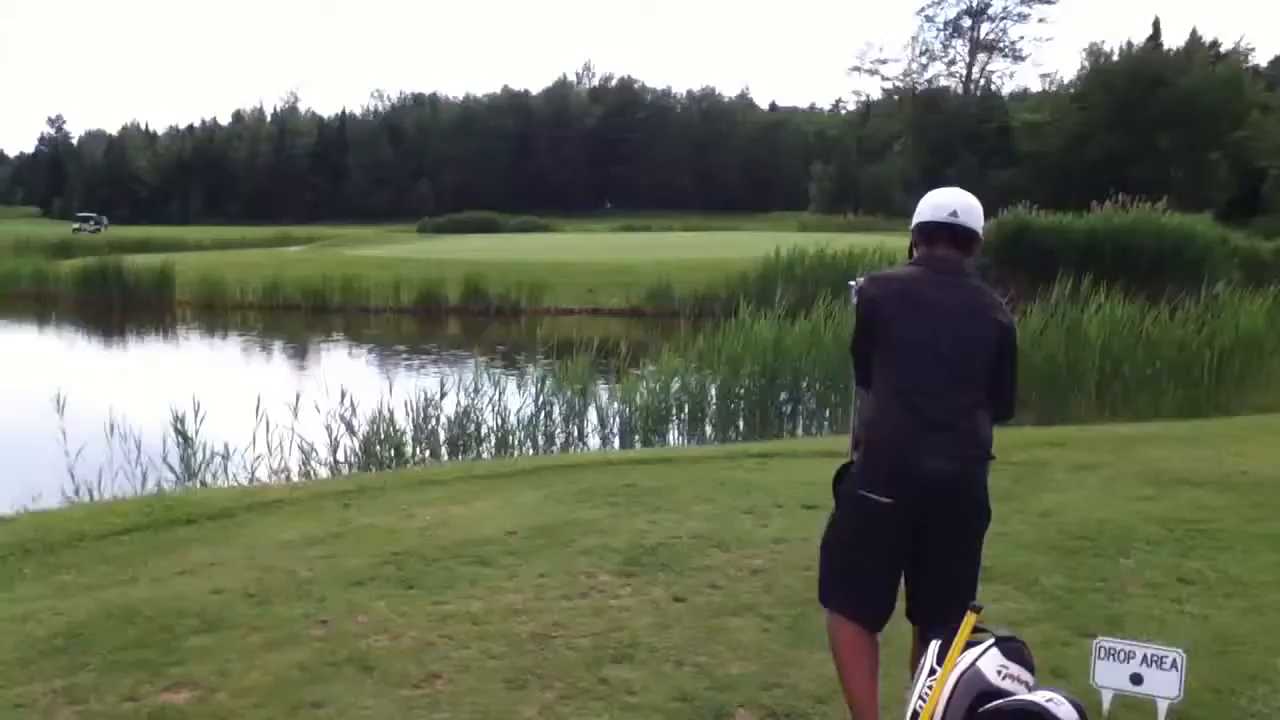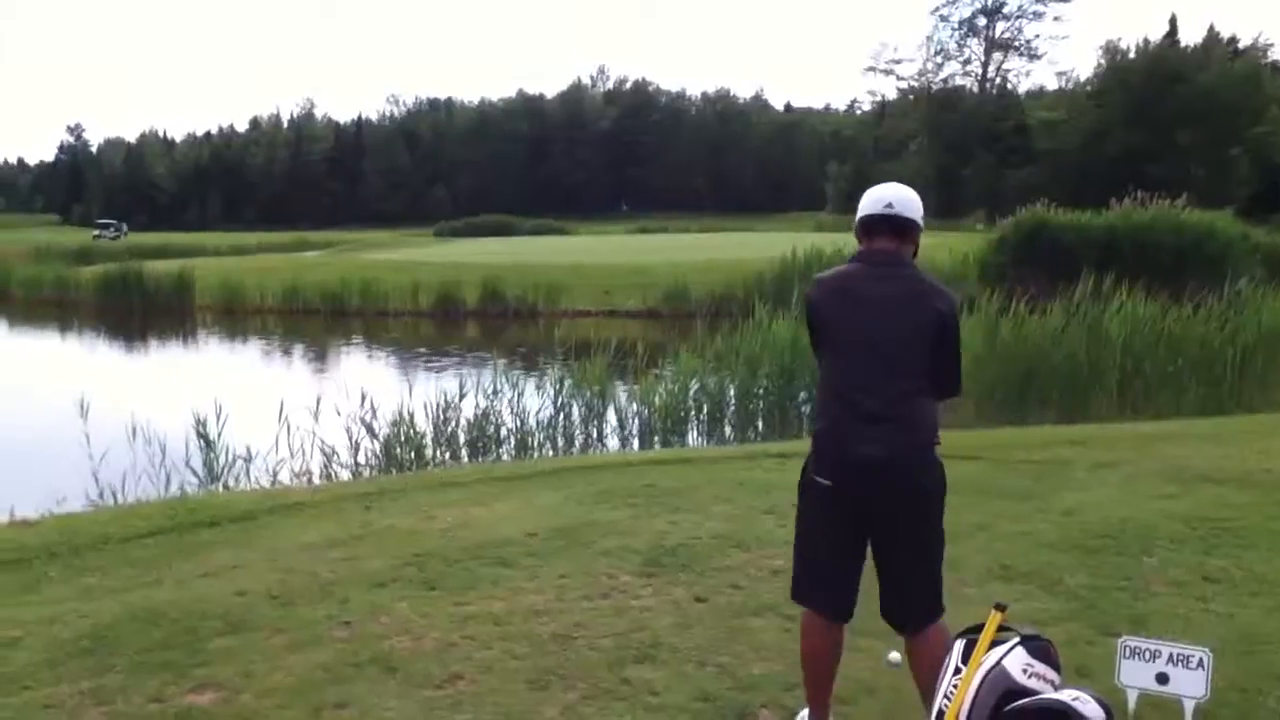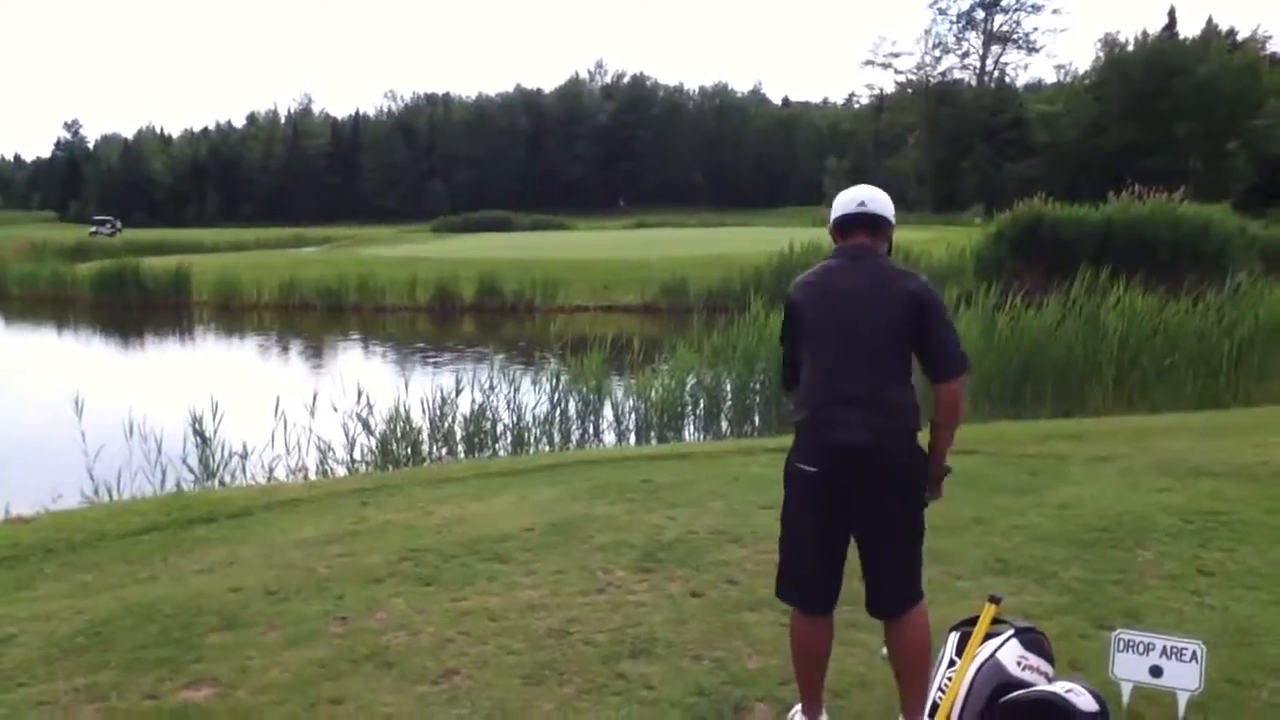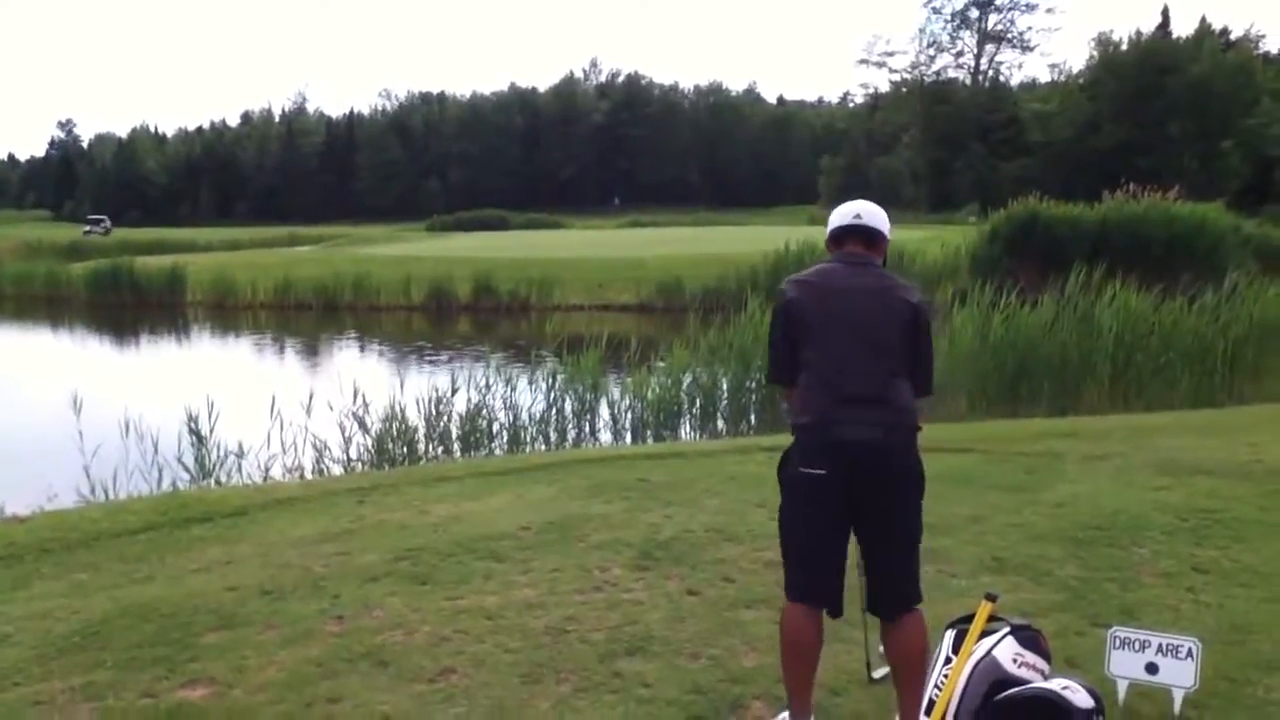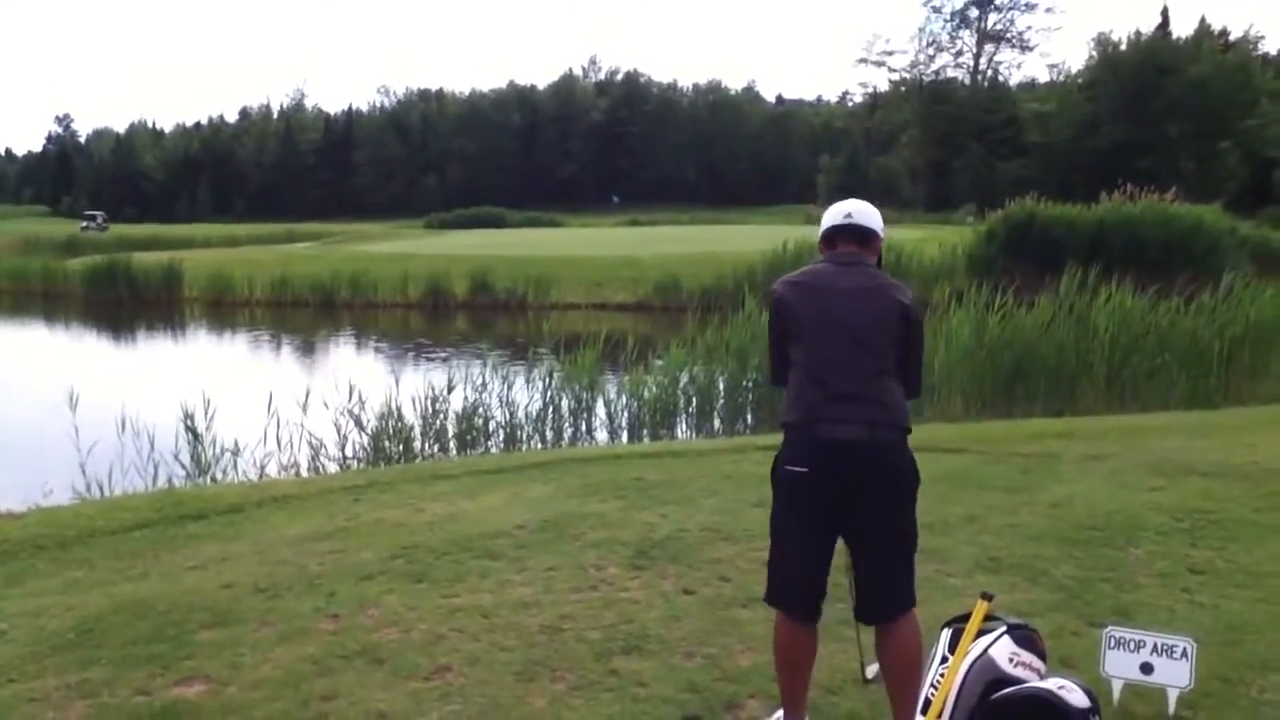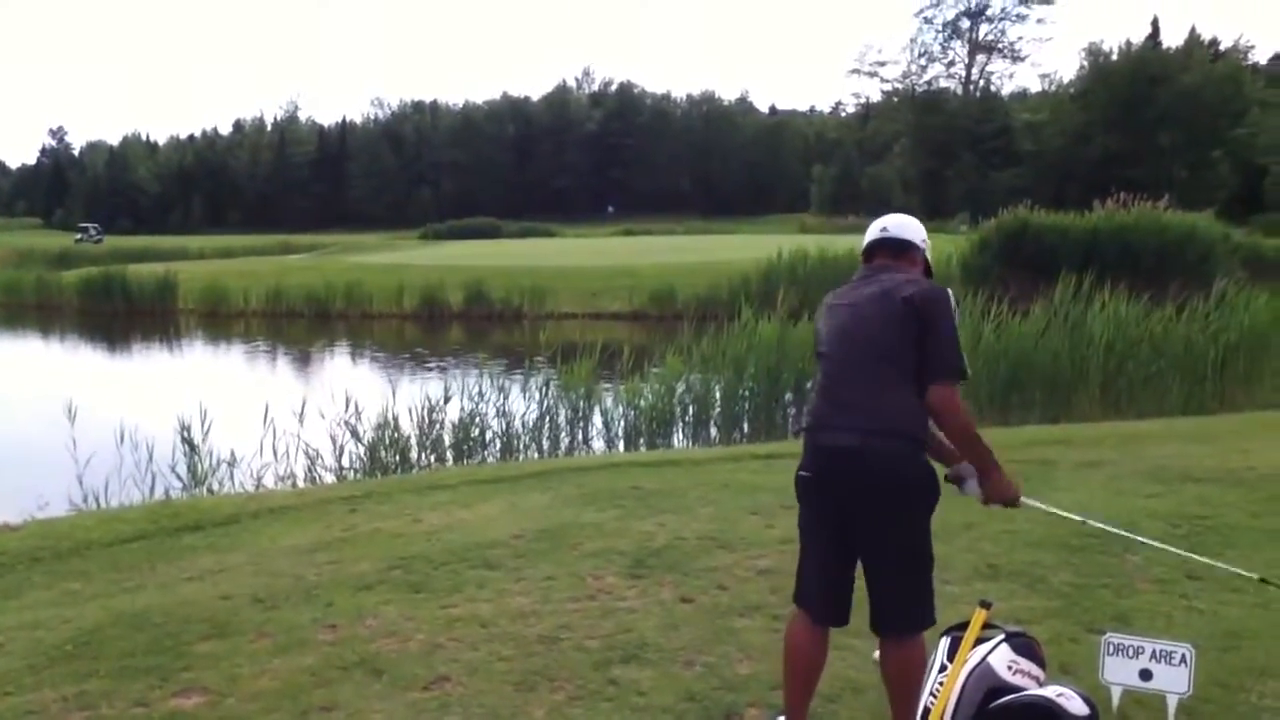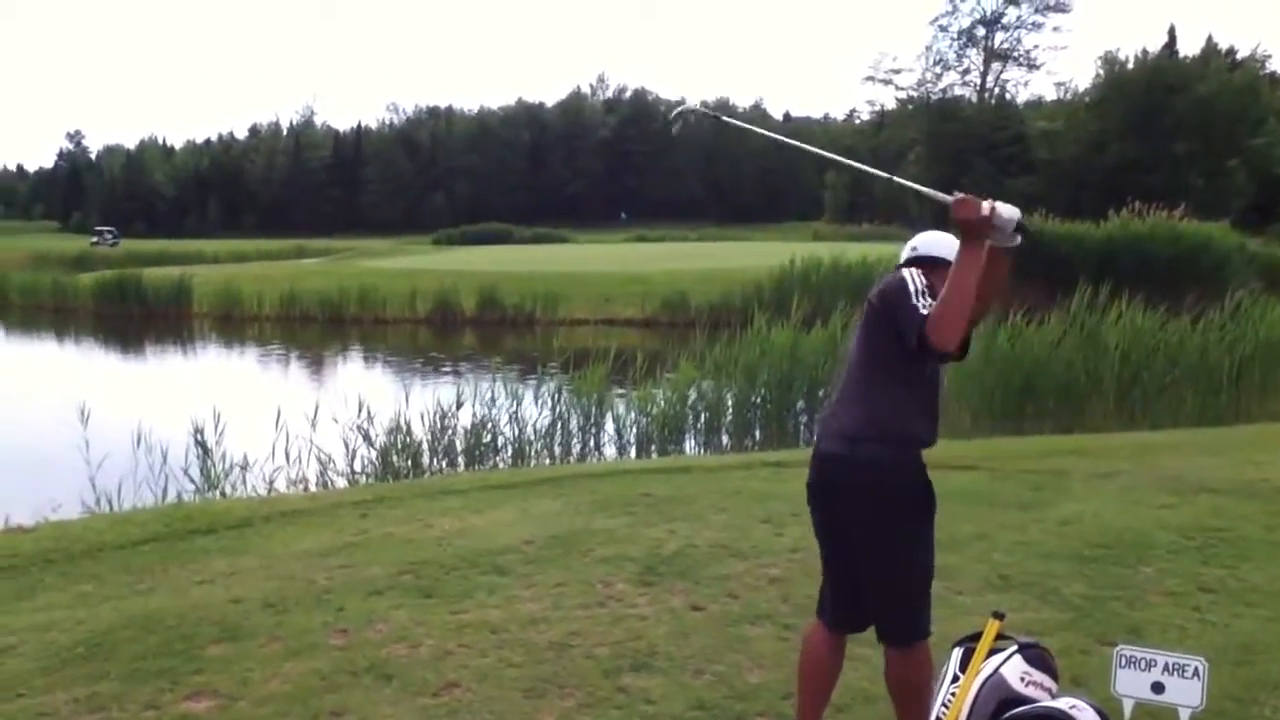
dt=0.5s
person 1, frame 1
left shoulder: (878, 292)
right shoulder: (995, 313)
right elbow: (999, 408)
left hip: (885, 472)
right hip: (961, 481)
left knee: (849, 609)
right knee: (940, 623)
person 1, frame 2
left shoulder: (822, 291)
right shoulder: (937, 301)
right elbow: (942, 389)
left hip: (836, 463)
right hip: (910, 465)
left knee: (822, 605)
right knee: (920, 612)
person 1, frame 3
left shoulder: (802, 291)
right shoulder: (915, 290)
right elbow: (949, 383)
right wrist: (937, 459)
left hip: (819, 452)
right hip: (891, 453)
left knee: (809, 597)
right knee: (901, 599)
person 1, frame 4
left shoulder: (796, 292)
right shoulder: (908, 299)
left elbow: (786, 384)
right elbow: (917, 387)
left hip: (819, 452)
right hip: (892, 453)
left knee: (803, 595)
right knee: (899, 600)
person 1, frame 5
left shoulder: (787, 291)
right shoulder: (900, 299)
right elbow: (907, 388)
left hip: (808, 453)
right hip: (882, 454)
left knee: (795, 601)
right knee: (892, 606)
person 1, frame 6
left shoulder: (833, 304)
right shoulder: (927, 296)
right elbow: (940, 397)
left wrist: (948, 454)
right wrist: (990, 471)
left hip: (823, 460)
right hip: (890, 465)
left knee: (813, 605)
right knee: (901, 619)
person 1, frame 7
left shoulder: (899, 303)
right shoulder: (905, 284)
left elbow: (967, 311)
right elbow: (944, 338)
left wrist: (995, 244)
right wrist: (973, 245)
left hip: (834, 467)
right hip: (881, 472)
left knee: (834, 612)
right knee: (904, 625)
